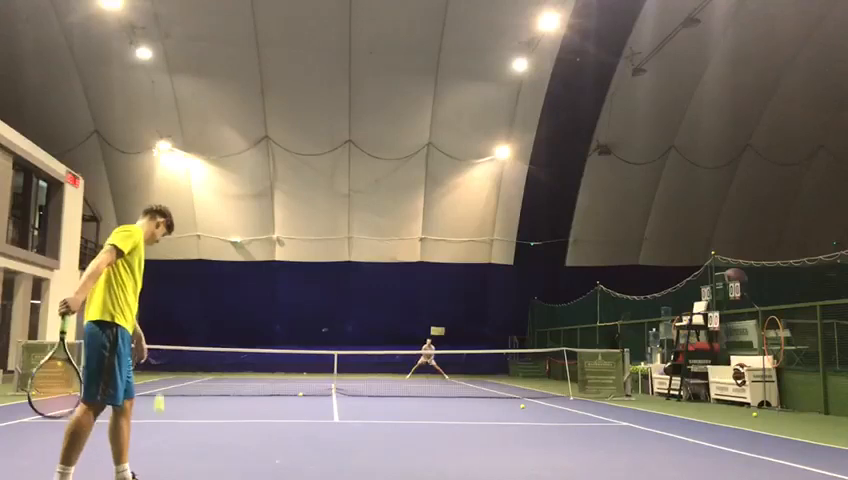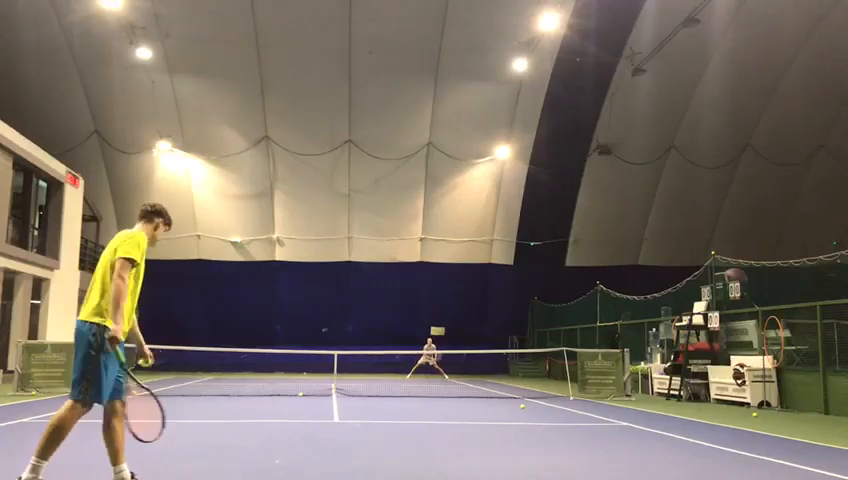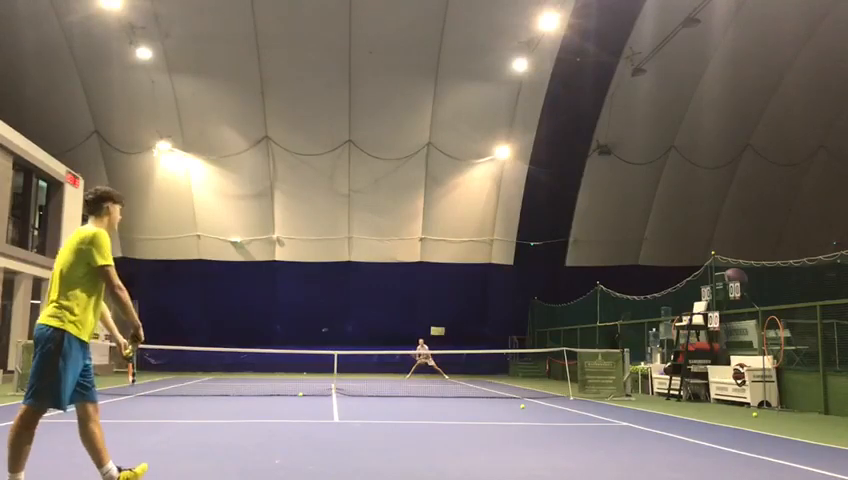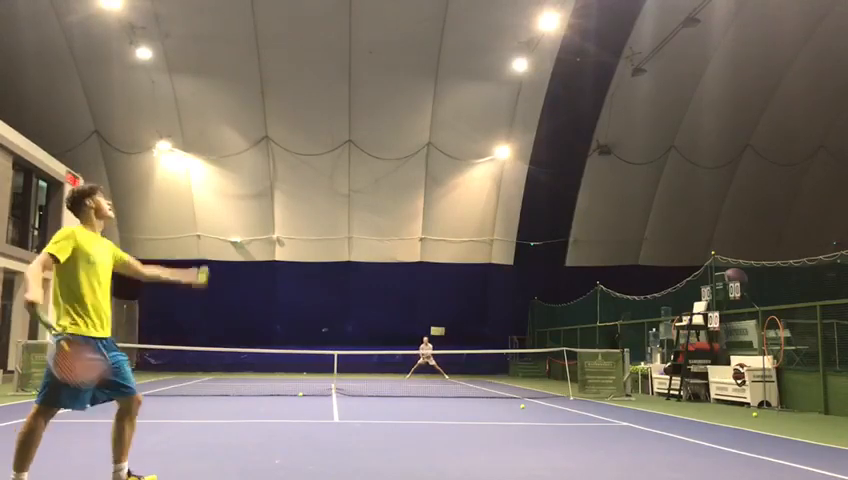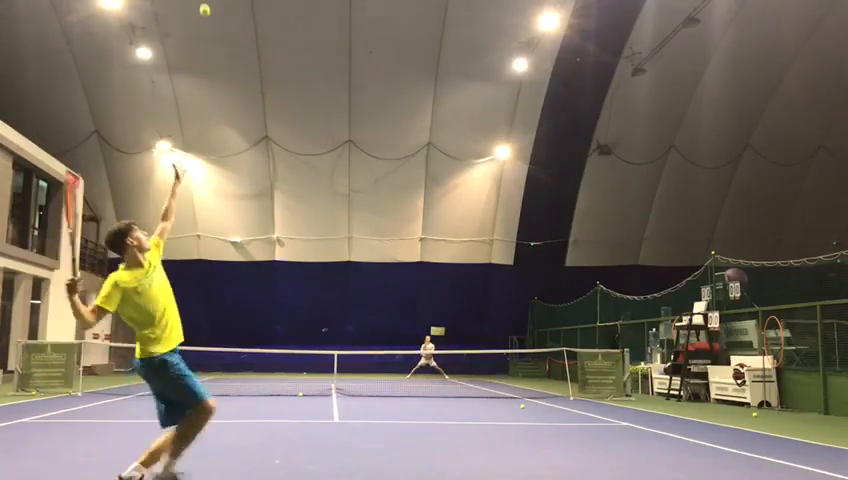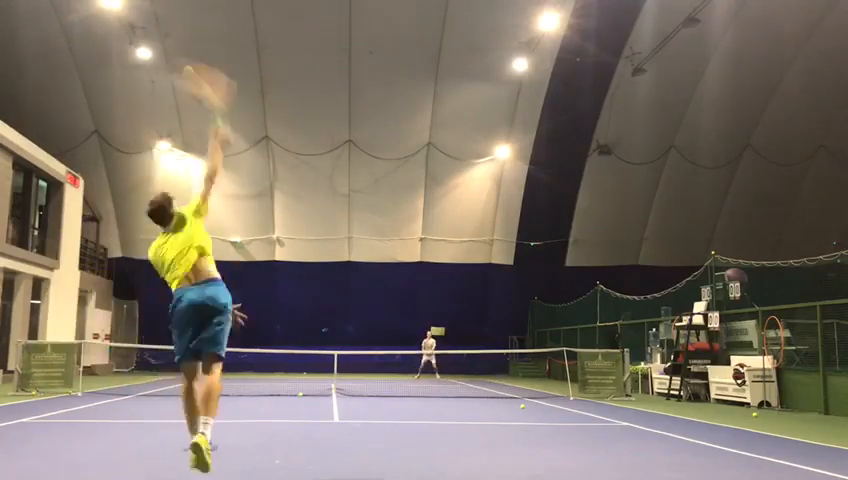
dt=0.5s
person 1, frame 1
left shoulder: (134, 244)
right shoulder: (130, 232)
right elbow: (101, 261)
left wrist: (139, 337)
right wrist: (78, 294)
left hip: (116, 330)
right hip: (108, 327)
left knee: (124, 403)
right knee: (93, 404)
person 1, frame 2
left shoulder: (130, 241)
right shoulder: (135, 238)
right elbow: (119, 278)
left wrist: (140, 343)
right wrist: (116, 325)
left hip: (107, 331)
right hip: (100, 329)
left knee: (116, 406)
right knee: (80, 403)
person 1, frame 3
left shoulder: (87, 238)
right shoulder: (95, 236)
left elbow: (97, 298)
right elbow: (114, 288)
left wrist: (117, 336)
right wrist: (136, 324)
left hip: (76, 338)
right hip: (61, 333)
left knee: (89, 409)
right knee: (35, 408)
person 1, frame 4
left shoulder: (105, 246)
right shoulder: (70, 235)
left elbow: (141, 270)
right elbow: (37, 266)
left wrist: (181, 276)
right wrist: (33, 290)
left hip: (103, 339)
right hip: (76, 337)
left knee: (132, 401)
right knee: (45, 409)
person 1, frame 5
left shoulder: (151, 259)
right shoulder: (118, 282)
left elbow: (166, 221)
right elbow: (88, 321)
left wrist: (176, 185)
right wrist: (73, 296)
left hip: (168, 355)
right hip: (157, 358)
left knee: (183, 425)
right knee: (205, 407)
person 1, frame 6
left shoulder: (155, 250)
right shoulder: (188, 221)
right elbow: (211, 175)
right wrist: (217, 142)
left hip: (181, 302)
right hip: (211, 293)
left knee: (189, 375)
right knee: (211, 366)
left ankle: (197, 438)
right ankle: (203, 433)
